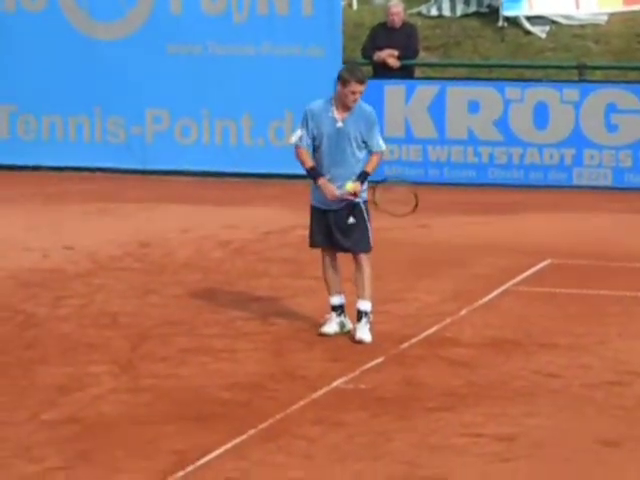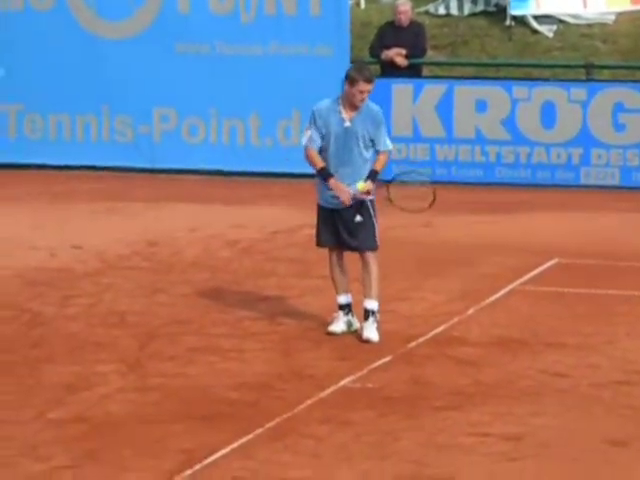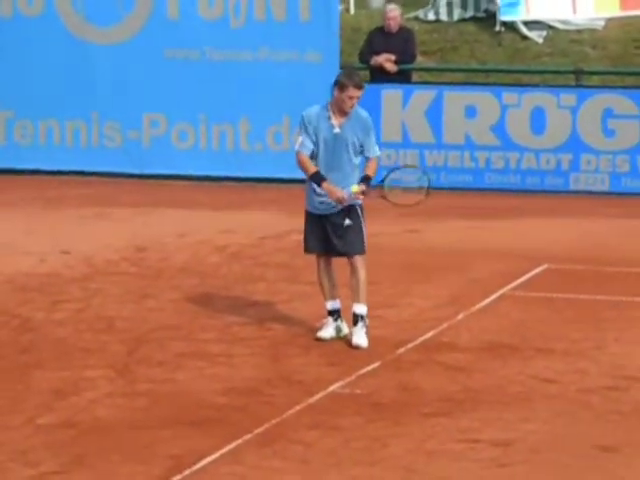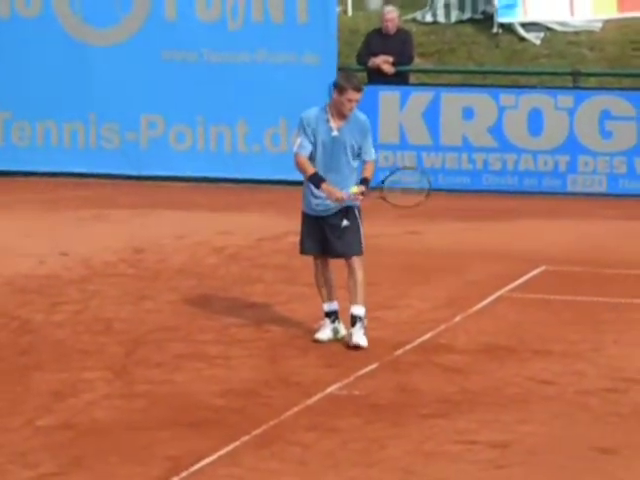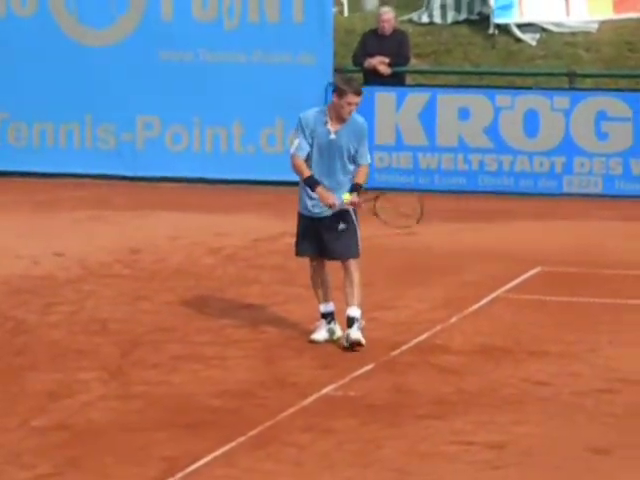
dt=0.1s
person 1, frame 1
left shoulder: (367, 115)
right shoulder: (313, 112)
left elbow: (377, 152)
right elbow: (301, 150)
left wrist: (360, 180)
right wrist: (321, 181)
left hip: (353, 199)
right hip: (323, 198)
left knee: (361, 255)
right knee: (327, 254)
left ankle: (364, 318)
right ankle: (338, 313)
person 1, frame 2
left shoulder: (374, 114)
right shoulder: (321, 111)
left elbow: (384, 151)
right elbow: (311, 151)
left wrist: (371, 179)
right wrist: (332, 182)
left hip: (361, 198)
right hip: (330, 197)
left knee: (368, 254)
right knee: (335, 253)
left ankle: (371, 317)
right ankle: (346, 313)
person 1, frame 3
left shoulder: (363, 120)
right shoulder: (311, 117)
left elbow: (372, 157)
right elbow: (302, 158)
left wrist: (365, 182)
right wrist: (326, 185)
left hip: (349, 203)
right hip: (318, 203)
left knee: (356, 259)
right knee: (323, 259)
left ankle: (359, 323)
right ankle: (334, 318)
person 1, frame 4
left shoulder: (361, 123)
right shoulder: (309, 119)
left elbow: (368, 160)
right elbow: (300, 159)
left wrist: (364, 184)
right wrist: (326, 186)
left hip: (347, 204)
right hip: (315, 205)
left knee: (354, 260)
right knee: (320, 261)
left ankle: (357, 324)
right ankle: (332, 320)
person 1, frame 5
left shoulder: (360, 127)
right shoulder: (308, 120)
left elbow: (363, 164)
right elbow: (298, 160)
left wrist: (355, 192)
right wrist: (320, 191)
left hip: (343, 207)
right hip: (311, 206)
left knee: (350, 262)
right knee: (316, 263)
left ankle: (353, 325)
right ankle: (328, 321)
